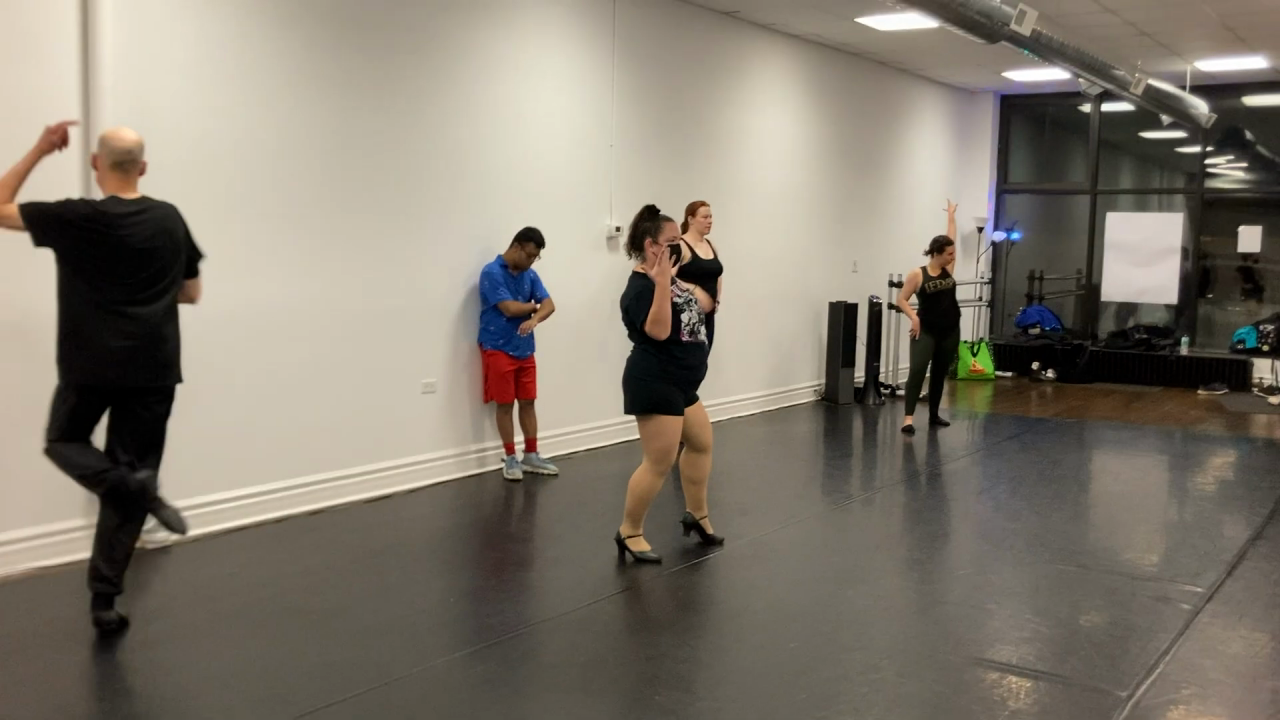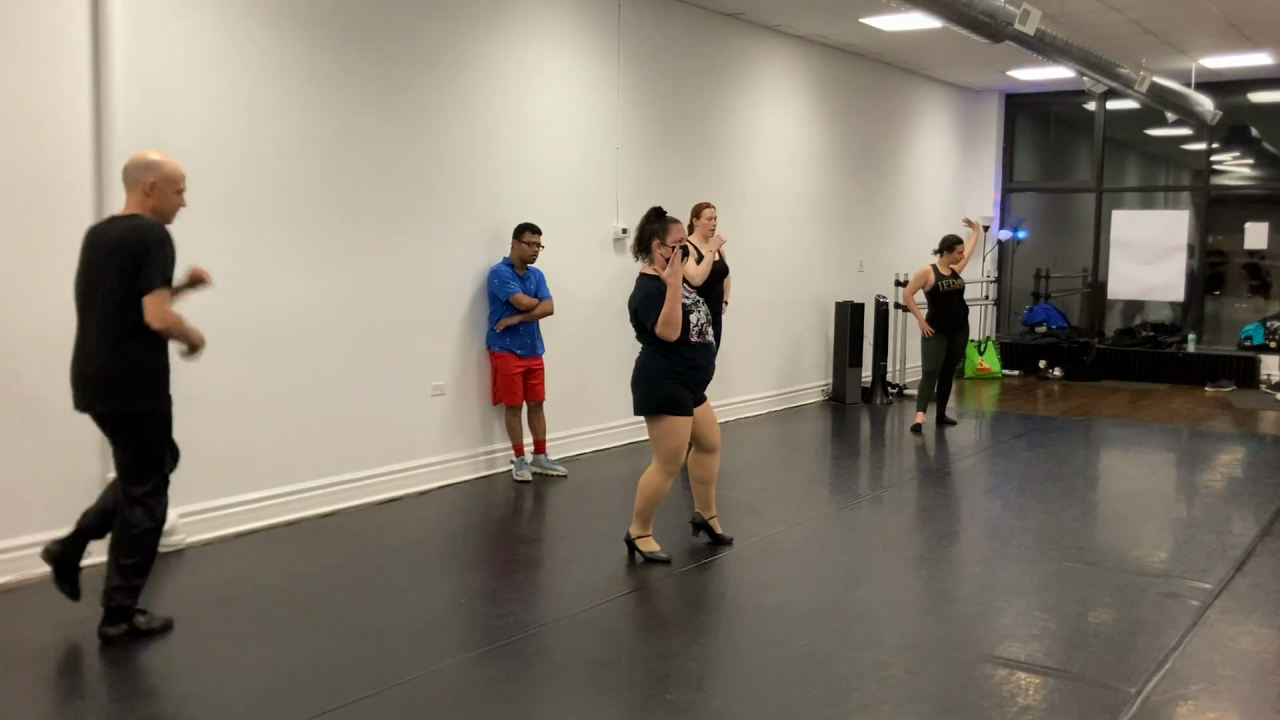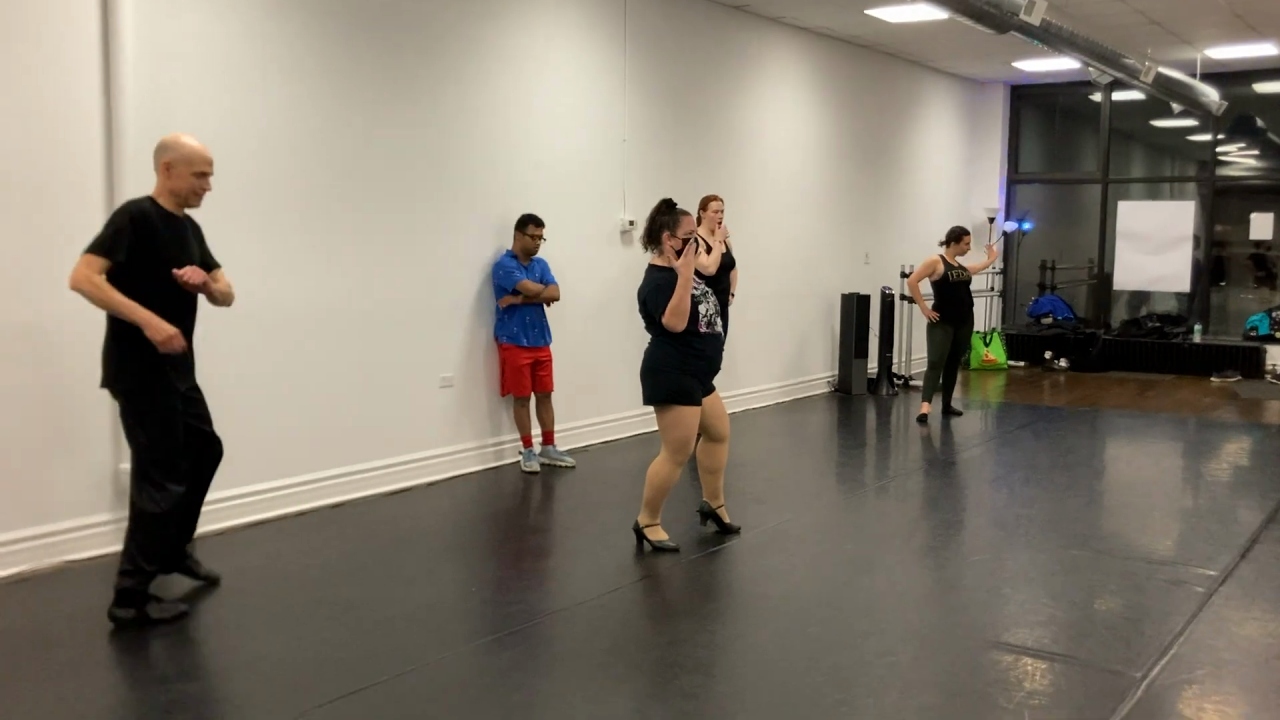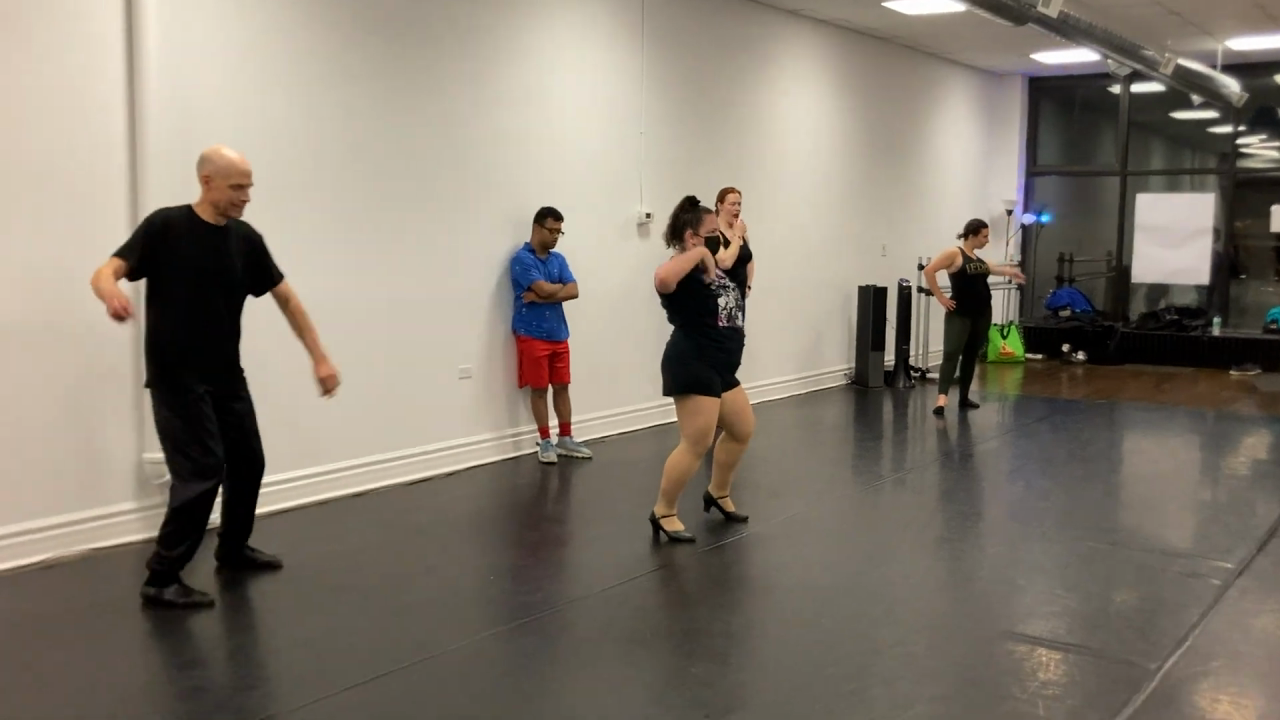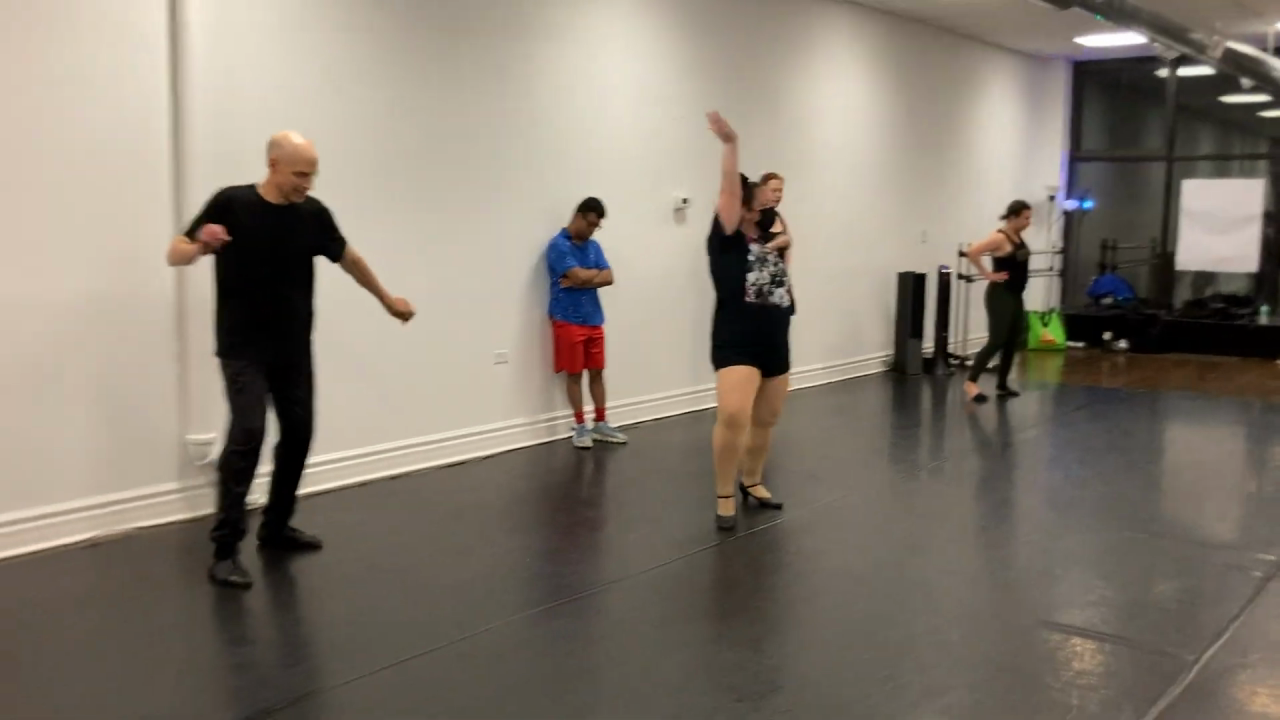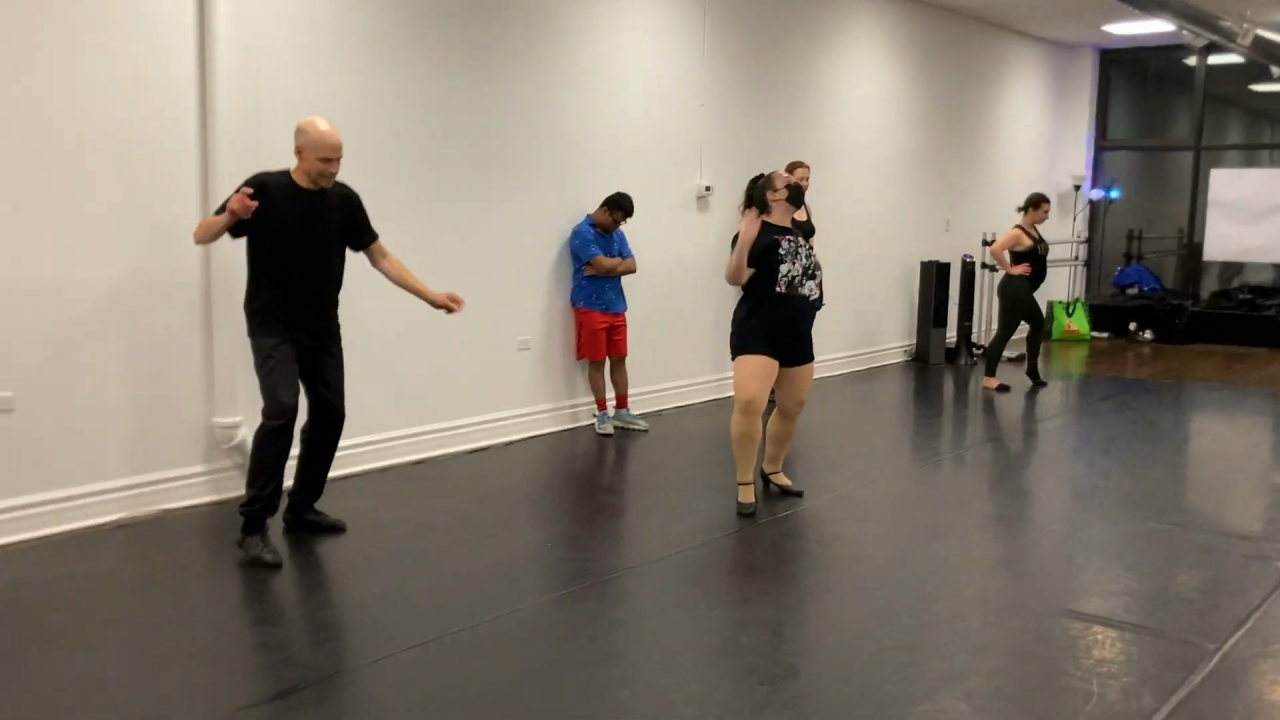
dt=0.3s
person 1, frame 1
left shoulder: (76, 218)
right shoulder: (167, 218)
right elbow: (189, 292)
left hip: (90, 366)
right hip: (155, 369)
left knee: (64, 444)
right knee: (130, 464)
right ankle: (104, 599)
person 1, frame 2
left shoulder: (99, 235)
right shoulder: (153, 237)
right elbow: (158, 318)
left wrist: (183, 285)
right wrist: (194, 337)
left hip: (95, 382)
right hip: (134, 385)
left knee: (156, 461)
right knee: (144, 492)
left ankle: (74, 543)
right ankle: (118, 614)
person 1, frame 3
left shoulder: (189, 228)
right shoulder: (135, 217)
left elbow: (226, 290)
right elbow: (83, 277)
left wrist: (204, 279)
right wrist: (148, 321)
left hip: (176, 371)
right hip: (142, 373)
left knee: (205, 451)
right knee: (163, 477)
left ankle: (173, 552)
right ankle: (130, 598)
person 1, frame 4
left shoulder: (246, 238)
right shoulder: (166, 226)
left elbow: (286, 298)
right elbow: (106, 274)
left wrist: (319, 357)
right wrist: (112, 294)
left hip: (227, 375)
right hip: (177, 377)
left knee: (249, 463)
right knee: (201, 473)
left ankle: (233, 549)
right ankle: (161, 578)
person 1, frame 5
left shoulder: (313, 213)
right shoulder: (231, 204)
left elbow: (349, 259)
right elbow: (175, 255)
left wrist: (388, 302)
right wrist: (201, 245)
left hip: (293, 347)
right hip: (242, 348)
left knee: (297, 433)
right knee: (246, 435)
left ankle: (275, 525)
right ankle: (224, 550)
person 1, frame 6
left shoulder: (344, 200)
right shoulder: (264, 189)
left elbow: (381, 257)
right elbow: (202, 235)
left wrist: (430, 296)
right wrist: (230, 215)
left hip: (322, 330)
right hip: (272, 328)
left knee: (328, 415)
right knee: (280, 412)
left ankle: (301, 508)
right ankle: (253, 526)
person 2, frame 1
left shoulder: (664, 278)
right shoulder: (641, 287)
right elbow: (658, 331)
right wrist: (662, 284)
left hip: (680, 383)
right hip: (655, 385)
left knee: (701, 443)
right knee: (659, 463)
left ankle: (697, 515)
right ankle: (629, 532)
person 2, frame 2
left shoulder: (669, 280)
right shoulder: (649, 289)
right elbow: (669, 332)
right wrist: (673, 285)
left hip: (688, 384)
right hip: (663, 386)
left knee: (709, 444)
right knee: (668, 464)
left ankle: (706, 516)
right ankle: (639, 533)
person 2, frame 3
left shoulder: (679, 273)
right shoulder: (658, 280)
right elbow: (674, 322)
right wrist: (685, 274)
left hip: (696, 374)
right hip: (671, 376)
left knee: (718, 433)
right knee: (677, 453)
left ankle: (714, 504)
right ankle: (647, 521)
person 2, frame 4
left shoulder: (709, 268)
right shoulder: (681, 270)
right elbow: (661, 278)
right wrist: (697, 255)
left hip: (720, 368)
right hip: (692, 368)
left knee: (742, 430)
right knee: (696, 444)
left ankle: (718, 493)
right ankle: (663, 511)
person 2, frame 5
left shoulder: (764, 244)
right shoulder: (728, 242)
right elbow: (730, 194)
left wrist: (778, 244)
right wrist: (731, 147)
left hip: (773, 346)
right hip: (736, 346)
left knee: (765, 420)
right knee: (734, 415)
left ankle: (751, 482)
right ankle: (725, 496)
person 2, frame 6
left shoulder: (796, 233)
right shoulder: (759, 235)
right elbow: (734, 277)
right wrist: (744, 242)
left hip: (797, 336)
right hip: (756, 333)
left knee: (793, 407)
right knee: (749, 401)
left ankle: (773, 470)
right ankle: (745, 484)
person 3, frame 1
left shoulder: (531, 276)
right shoulder: (492, 272)
left elbow: (549, 305)
right elbow: (511, 309)
left wrist: (532, 320)
right wrist: (532, 305)
left hip: (525, 349)
right hip: (498, 350)
left knee: (528, 402)
right knee: (505, 404)
left ankle: (531, 456)
right ankle: (510, 459)
person 3, frame 2
left shoulder: (536, 275)
right shoulder: (499, 273)
left elbow: (548, 308)
right elbow: (522, 302)
left wrist: (518, 318)
right wrist: (536, 302)
left hip: (533, 350)
right hip: (506, 351)
left knee: (536, 404)
right knee: (513, 407)
left ankle: (540, 457)
right ankle: (520, 460)
person 3, frame 3
left shoulder: (541, 264)
right shoulder: (504, 265)
left elbow: (555, 294)
right elbow: (531, 289)
left wrist: (521, 298)
right wrist: (543, 289)
left hip: (541, 340)
right hip: (514, 343)
left knee: (545, 395)
right knee: (522, 398)
left ankle: (549, 448)
right ankle: (528, 452)
person 3, frame 4
left shoulder: (558, 259)
right shoulder: (522, 259)
left elbow: (573, 291)
right elbow: (545, 289)
left wrist: (543, 297)
right wrist: (560, 287)
left hip: (559, 333)
right hip: (532, 335)
left knee: (562, 387)
right knee: (539, 389)
left ankle: (566, 439)
right ankle: (545, 442)
person 3, frame 5
left shoulder: (593, 246)
right shoulder: (558, 245)
left elbow: (608, 278)
right elbow: (580, 276)
left wrist: (580, 280)
right wrist: (595, 272)
left hip: (594, 318)
right hip: (568, 320)
left knee: (597, 372)
right knee: (574, 374)
left ankle: (600, 424)
right ankle: (580, 427)
person 3, frame 6
left shoulder: (617, 234)
right shoulder: (582, 233)
left elbow: (631, 266)
right elbow: (604, 264)
left wrist: (604, 269)
right wrist: (618, 261)
left hip: (616, 306)
right hip: (591, 307)
left knee: (619, 359)
right knee: (597, 361)
left ankle: (622, 411)
right ankle: (602, 414)
person 4, frame 1
left shoulder: (948, 270)
right shoulder: (917, 274)
left elbow: (951, 239)
right elbow: (901, 300)
left wrist: (951, 216)
right wrist: (913, 318)
left hip: (950, 332)
right hip: (926, 331)
left knee: (940, 374)
right knee: (917, 372)
left ankle: (934, 414)
right ankle: (909, 417)
person 4, frame 2
left shoulder: (956, 270)
right shoulder: (927, 272)
left elbow: (969, 250)
right elbow: (907, 294)
left wrist: (976, 231)
right wrist: (920, 319)
left hip: (959, 330)
right hip: (936, 331)
left knee: (948, 373)
right knee: (930, 371)
left ankle: (941, 414)
right ankle: (920, 416)
person 4, frame 3
left shoulder: (960, 266)
right shoulder: (935, 262)
left elbow: (976, 268)
right elbow: (912, 281)
left wrist: (990, 258)
right wrist: (923, 308)
left hip: (964, 321)
right hip: (941, 322)
left knee: (953, 363)
right knee: (935, 362)
left ankle: (947, 404)
right ankle: (925, 406)
person 4, frame 4
left shoulder: (977, 258)
right shoulder: (954, 253)
left elbow: (989, 269)
right elbow: (929, 271)
left wrist: (1009, 272)
right wrist: (940, 297)
left hip: (982, 314)
right hip: (959, 314)
left knee: (971, 355)
right knee: (951, 353)
left ankle: (964, 397)
right ankle: (942, 398)
person 4, frame 5
left shoulder: (1017, 235)
right shoulder: (999, 238)
right elbow: (971, 252)
right wrist: (988, 275)
left hip: (1014, 297)
right hip: (1000, 296)
left knee: (1014, 341)
right knee: (997, 340)
left ankle: (1002, 383)
right ankle: (971, 383)
person 4, frame 6
left shoulder: (1033, 229)
right shoulder: (1017, 233)
right elbow: (995, 249)
right wrist: (1010, 269)
left hip: (1024, 291)
right hip: (1015, 289)
left knee: (1038, 325)
right knee: (1005, 332)
left ankle: (1032, 370)
right ankle: (989, 377)
